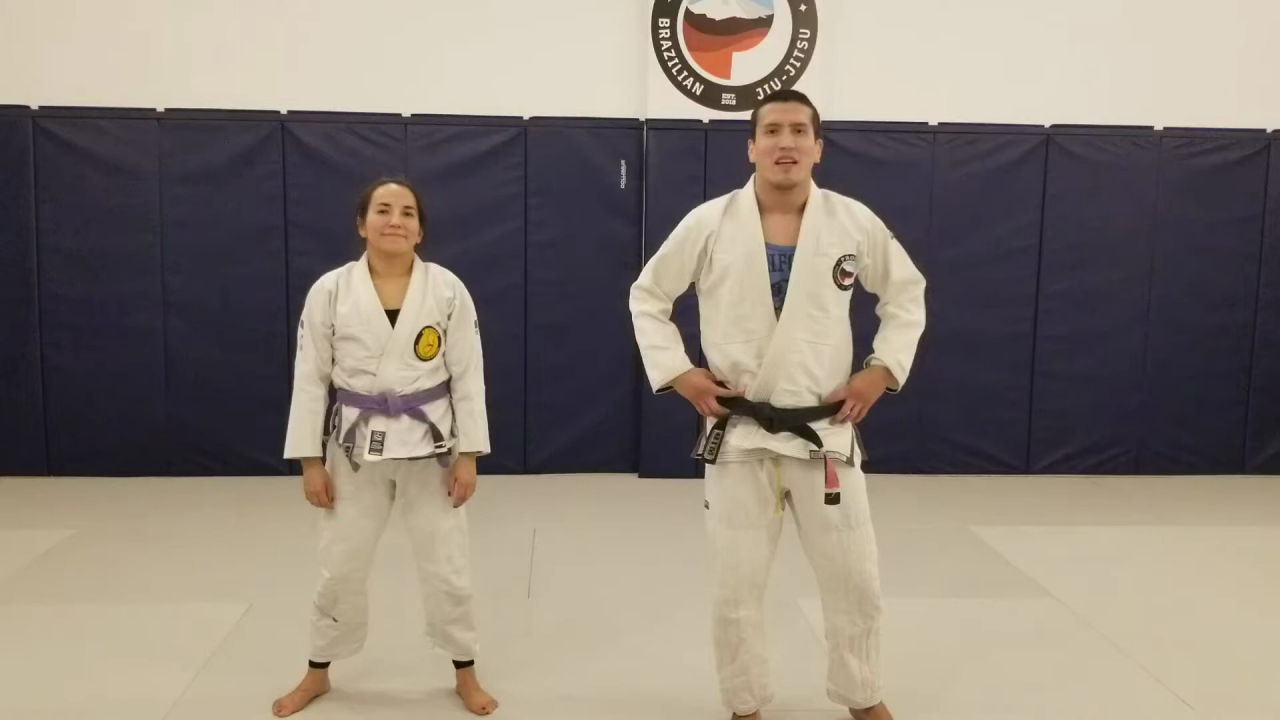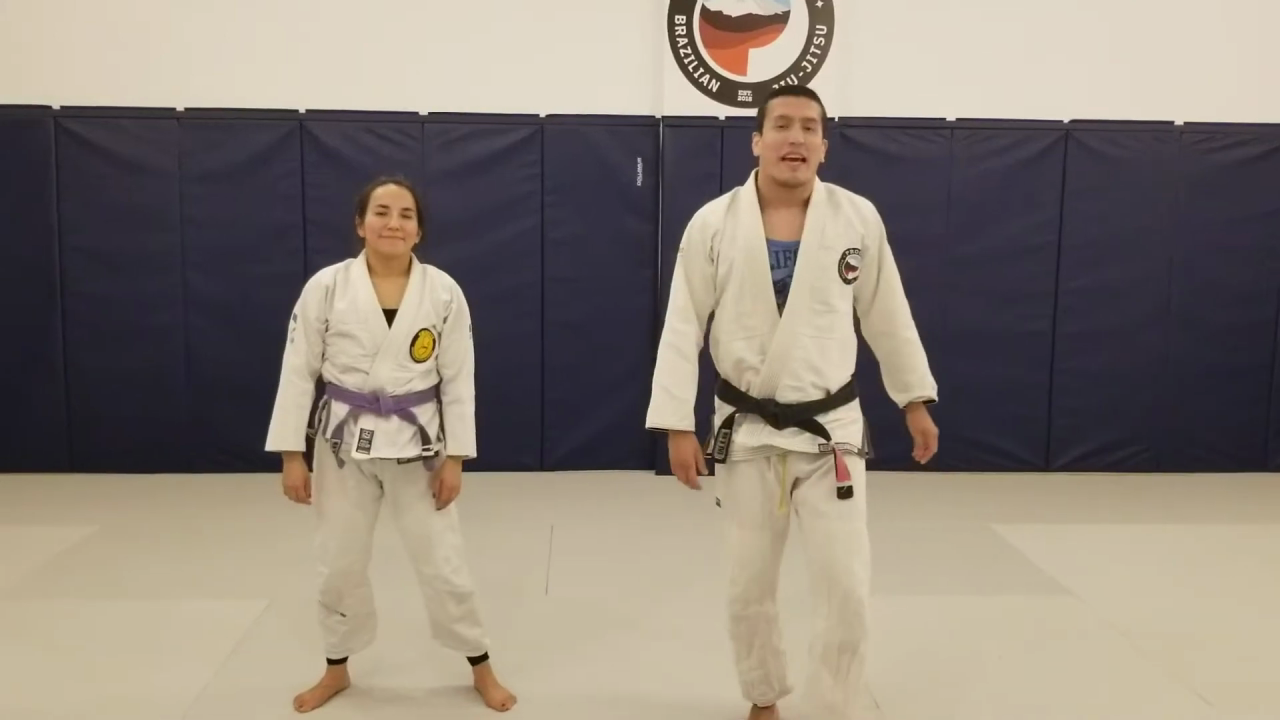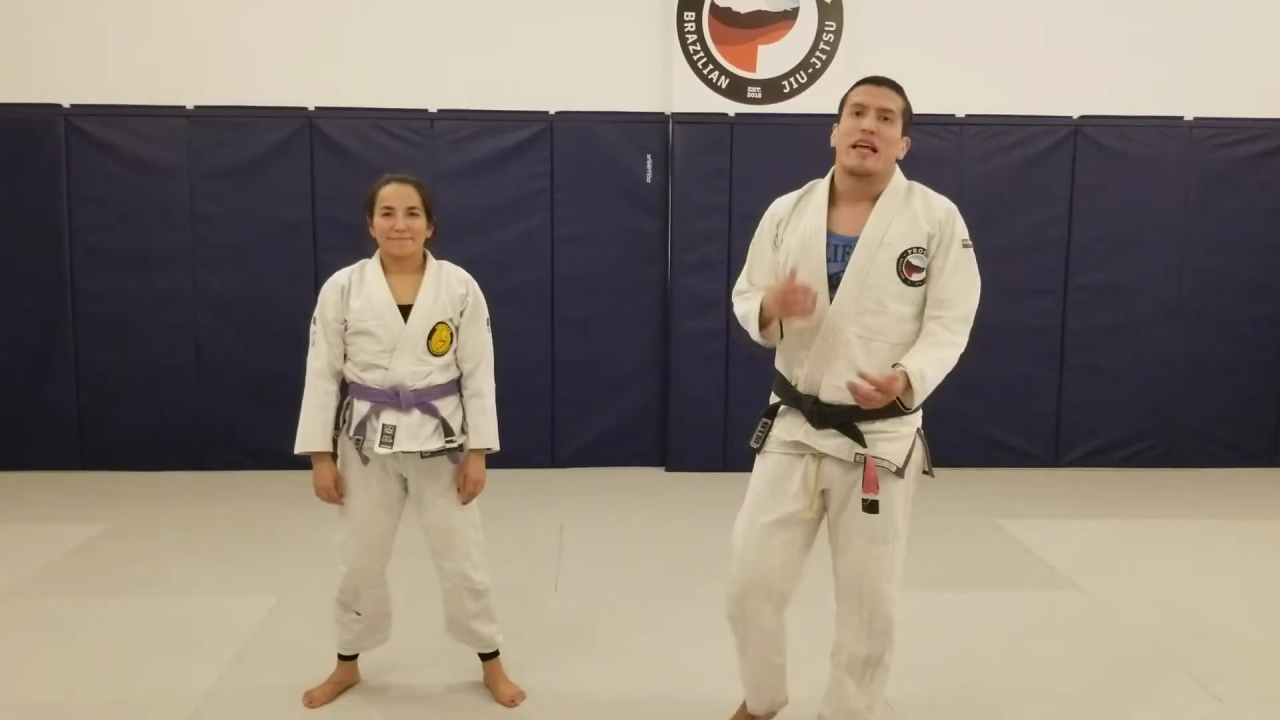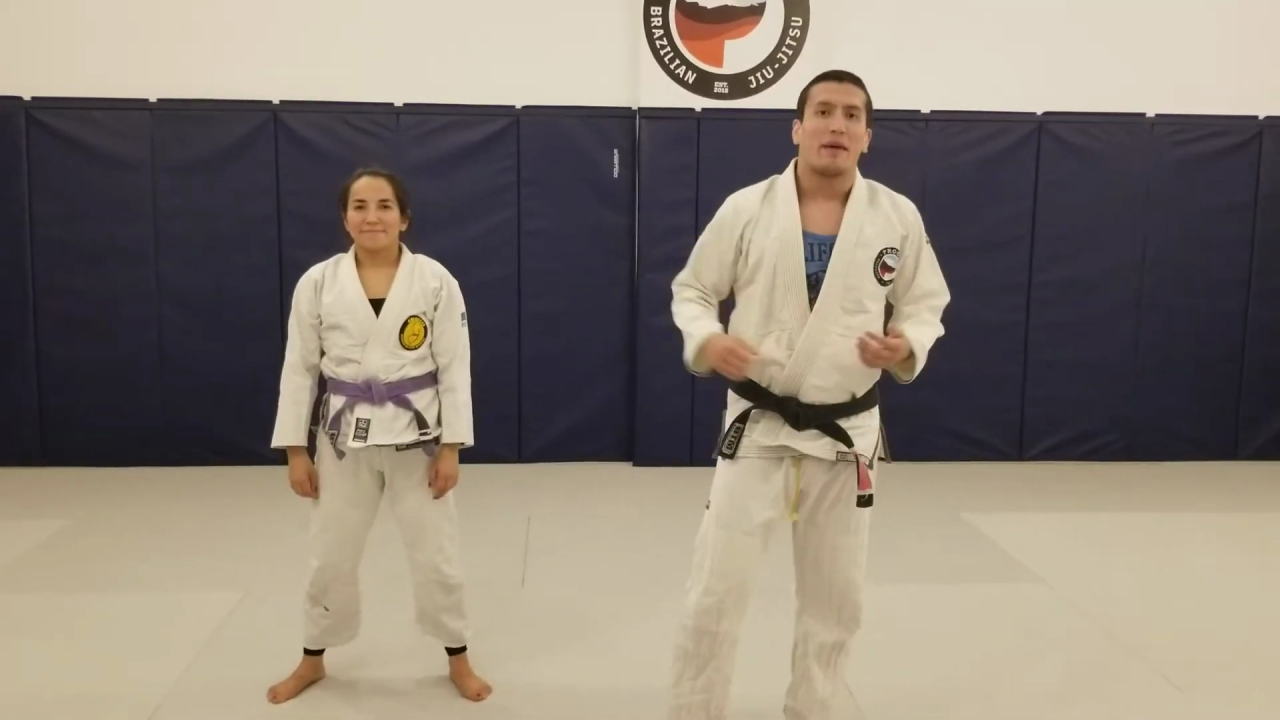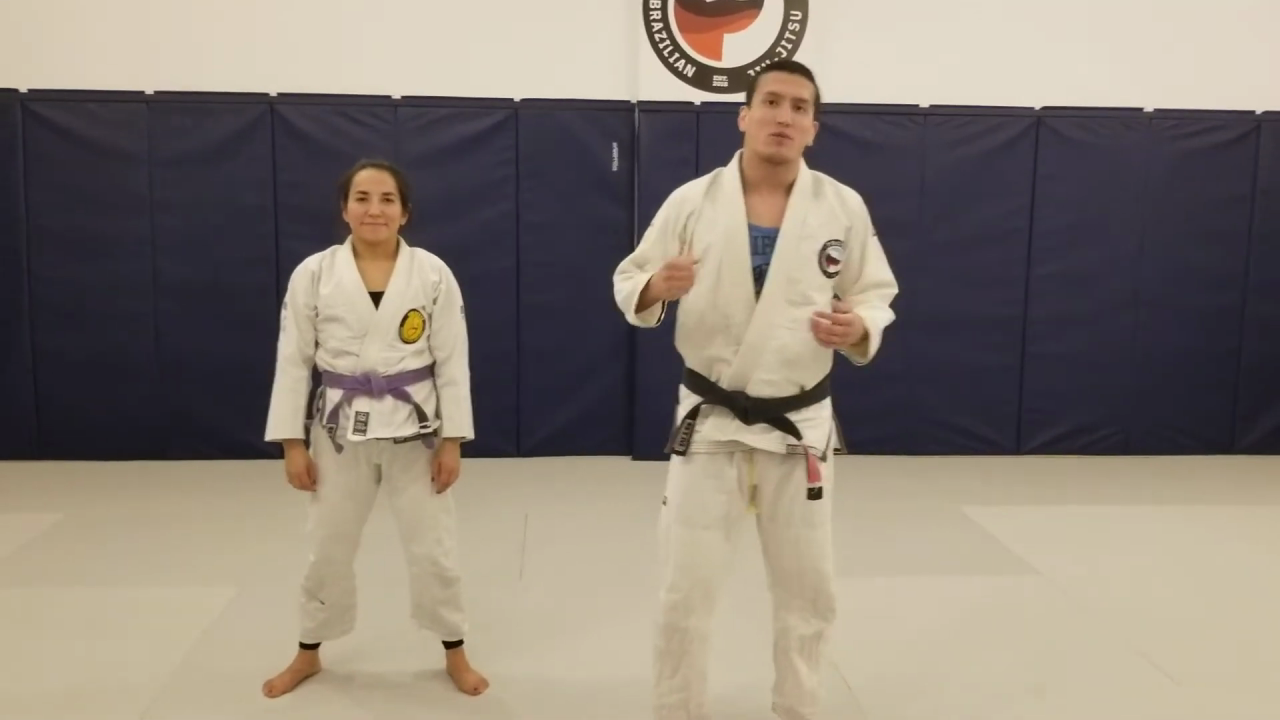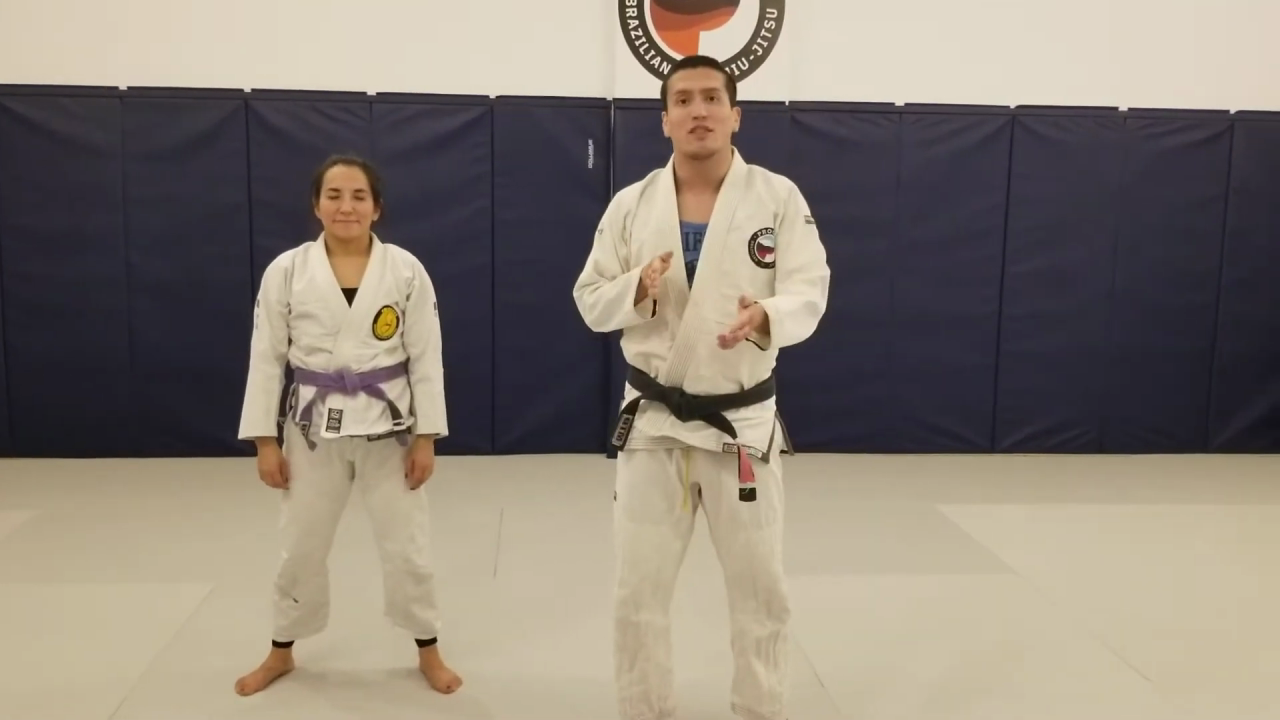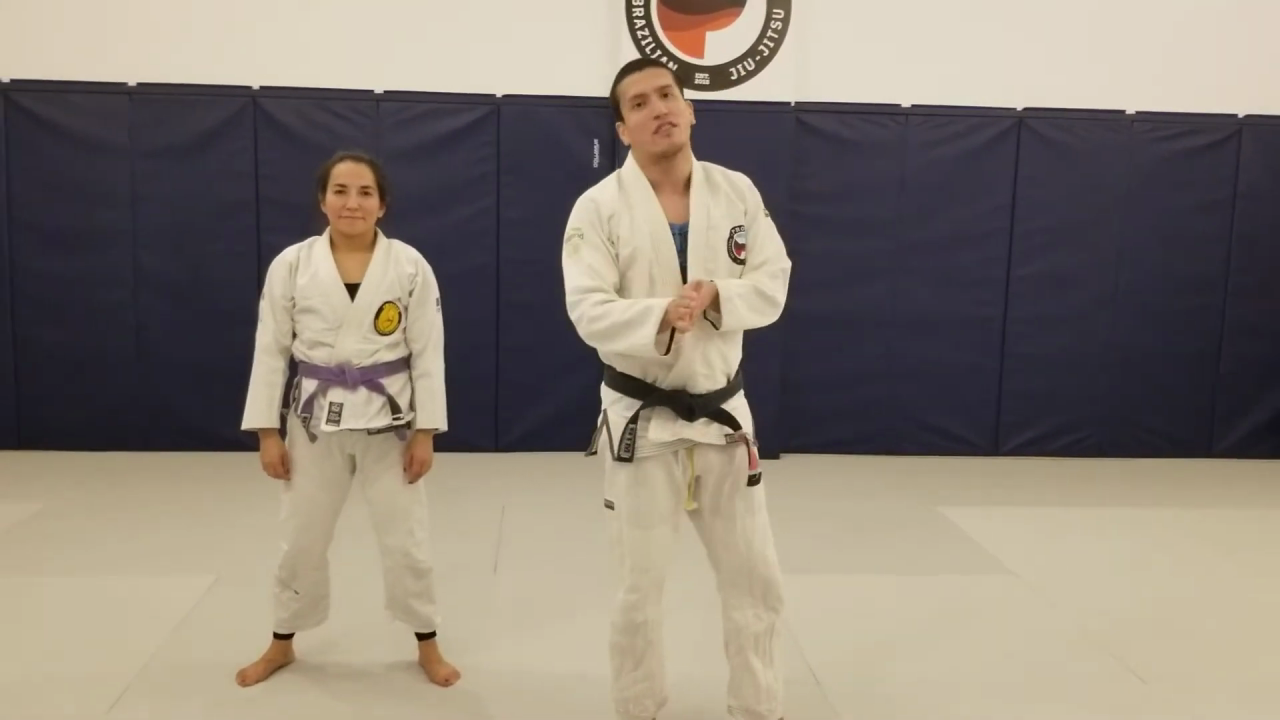
dt=0.7s
person 1, frame 1
left shoulder: (856, 223)
right shoulder: (708, 224)
left elbow: (907, 294)
right elbow: (647, 296)
left wrist: (884, 370)
right wrist: (677, 372)
left hip: (824, 433)
right hip: (738, 435)
left knee: (854, 580)
right knee: (736, 588)
person 1, frame 2
left shoulder: (858, 217)
right shoulder: (713, 223)
left elbow: (886, 316)
right elbow: (683, 328)
left wrist: (915, 400)
right wrist: (677, 427)
left hip: (831, 428)
right hip: (746, 430)
left knee: (844, 591)
right knee: (749, 587)
person 1, frame 3
left shoulder: (936, 217)
right shoulder: (788, 211)
left elbow: (949, 323)
right elbow: (747, 305)
left wrist: (906, 380)
right wrist: (774, 305)
left hip: (881, 435)
right hip: (792, 429)
left knee: (868, 604)
right knee: (751, 587)
person 1, frame 4
left shoulder: (897, 215)
right shoulder: (745, 208)
left elbow: (924, 306)
right elbow: (691, 291)
left wrist: (907, 349)
right wrist: (705, 342)
left hip: (847, 433)
right hip: (760, 428)
left knee: (834, 598)
right knee: (715, 593)
person 1, frame 5
left shoulder: (843, 206)
right shoulder: (691, 201)
left elbow: (876, 293)
right elbow: (628, 284)
left wrist: (861, 329)
right wrist: (653, 286)
left hip: (800, 425)
right hip: (710, 423)
left knee: (807, 587)
right knee: (685, 590)
person 1, frame 6
left shoulder: (778, 196)
right shoulder: (631, 204)
left elbow: (807, 292)
right elbow: (591, 301)
left wrist: (764, 318)
right wrist: (638, 288)
left hip: (743, 422)
right hip: (653, 421)
left knee: (760, 586)
right knee: (639, 588)
person 1, frame 7
left shoulder: (736, 191)
right shoulder: (598, 207)
left elbow: (772, 286)
right elbow: (590, 310)
left wrist: (714, 296)
right wrist: (664, 316)
left hip: (724, 413)
right hip: (642, 418)
left knee: (754, 579)
right knee: (640, 586)
person 2, frame 1
left shoulder: (447, 289)
right shoulder: (330, 290)
left elbow: (468, 376)
right elbow: (310, 378)
left wrist: (469, 455)
right wrist: (310, 461)
left hip: (430, 445)
right hip: (357, 445)
left knee: (447, 565)
right knee: (340, 564)
left ankle: (465, 672)
right ankle: (318, 672)
person 2, frame 2
left shoulder: (444, 291)
right shoulder: (326, 286)
left elbow: (458, 380)
right elbow: (298, 371)
left wrist: (454, 458)
right wrist: (291, 454)
left hip: (417, 444)
right hip: (345, 443)
left knee: (443, 563)
right knee: (340, 563)
left ankle: (481, 667)
right ankle: (337, 669)
person 2, frame 3
left shoulder: (459, 286)
right shoulder: (342, 288)
left elbow: (478, 373)
right elbow: (322, 374)
left wrist: (477, 452)
right wrist: (321, 456)
left hip: (440, 441)
right hip: (369, 441)
left knee: (462, 558)
right knee: (358, 560)
left ankle: (491, 663)
right ankle: (347, 665)
person 2, frame 4
left shoulder: (435, 280)
right shoulder: (317, 282)
left elbow: (454, 367)
right elbow: (299, 368)
left wrist: (451, 447)
right wrist: (295, 450)
left hip: (416, 434)
right hip: (345, 436)
left knee: (436, 552)
right knee: (331, 554)
left ankle: (458, 659)
right ankle: (313, 659)
person 2, frame 5
left shoulder: (432, 273)
right shoulder: (313, 274)
left elbow: (452, 361)
right elbow: (293, 361)
left wrist: (453, 441)
right wrist: (293, 442)
left hip: (414, 427)
right hip: (341, 429)
left knee: (433, 546)
right knee: (328, 547)
left ankle: (455, 652)
right ankle: (309, 652)
person 2, frame 6
left shoulder: (405, 270)
right shoulder: (285, 270)
left elbow: (426, 357)
right elbow: (266, 358)
left wrist: (426, 437)
right wrist: (265, 440)
left hip: (388, 425)
right hip: (315, 426)
left knee: (407, 544)
right knee: (301, 546)
left ankle: (428, 650)
right ankle: (281, 651)
person 2, frame 7
left shoulder: (410, 266)
right shoulder: (291, 264)
left elbow: (428, 353)
right elbow: (270, 351)
left wrist: (426, 432)
right wrist: (267, 432)
left hip: (389, 420)
right hip: (316, 419)
left knee: (406, 539)
right knee: (301, 538)
left ankle: (427, 644)
right ankle: (282, 643)
